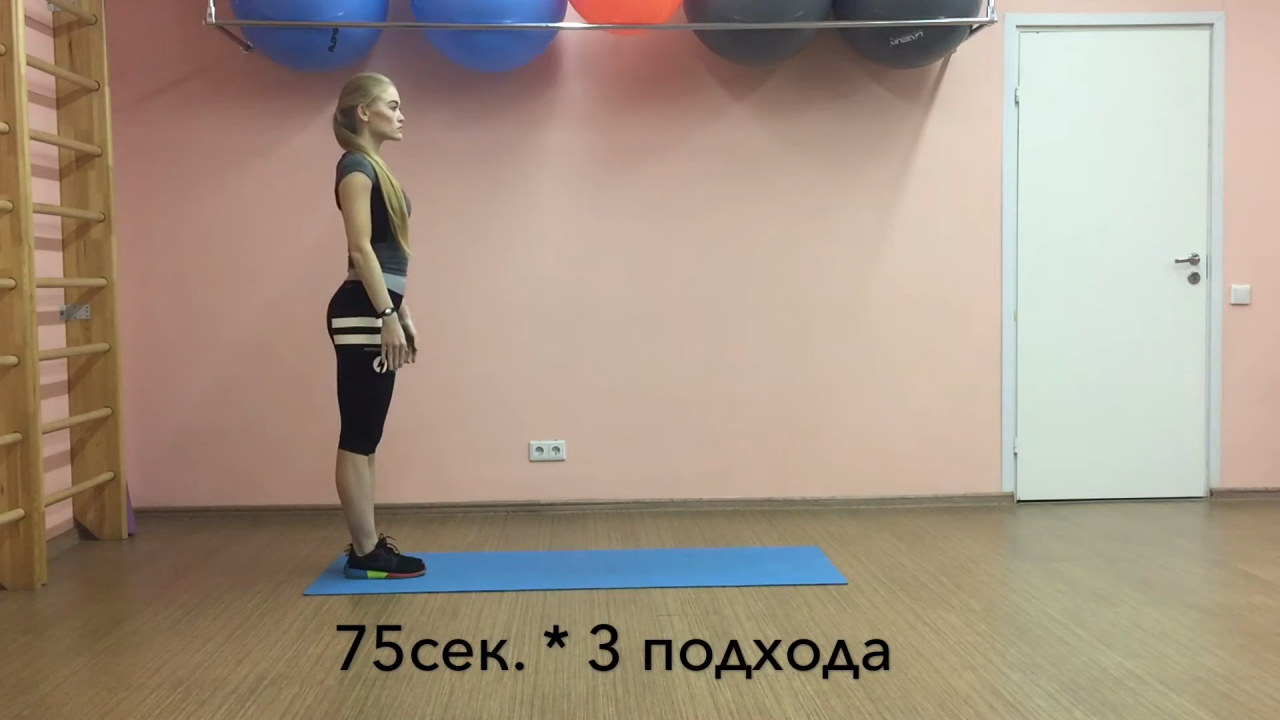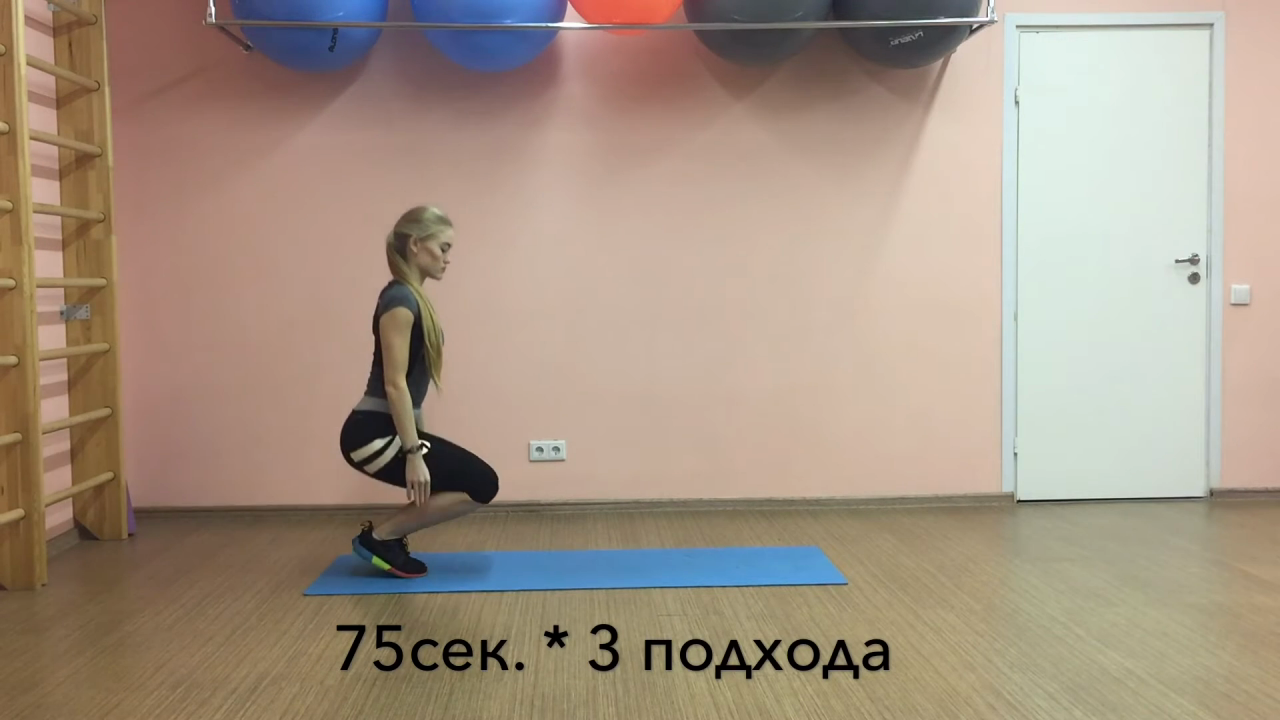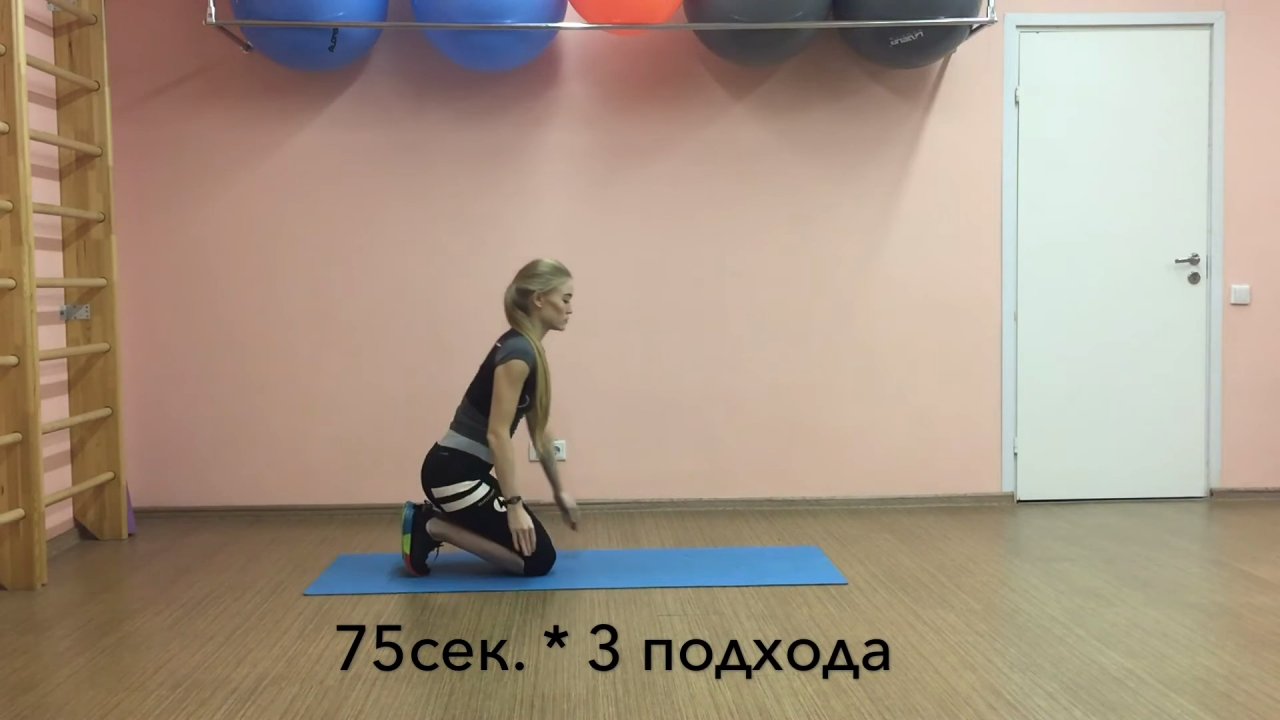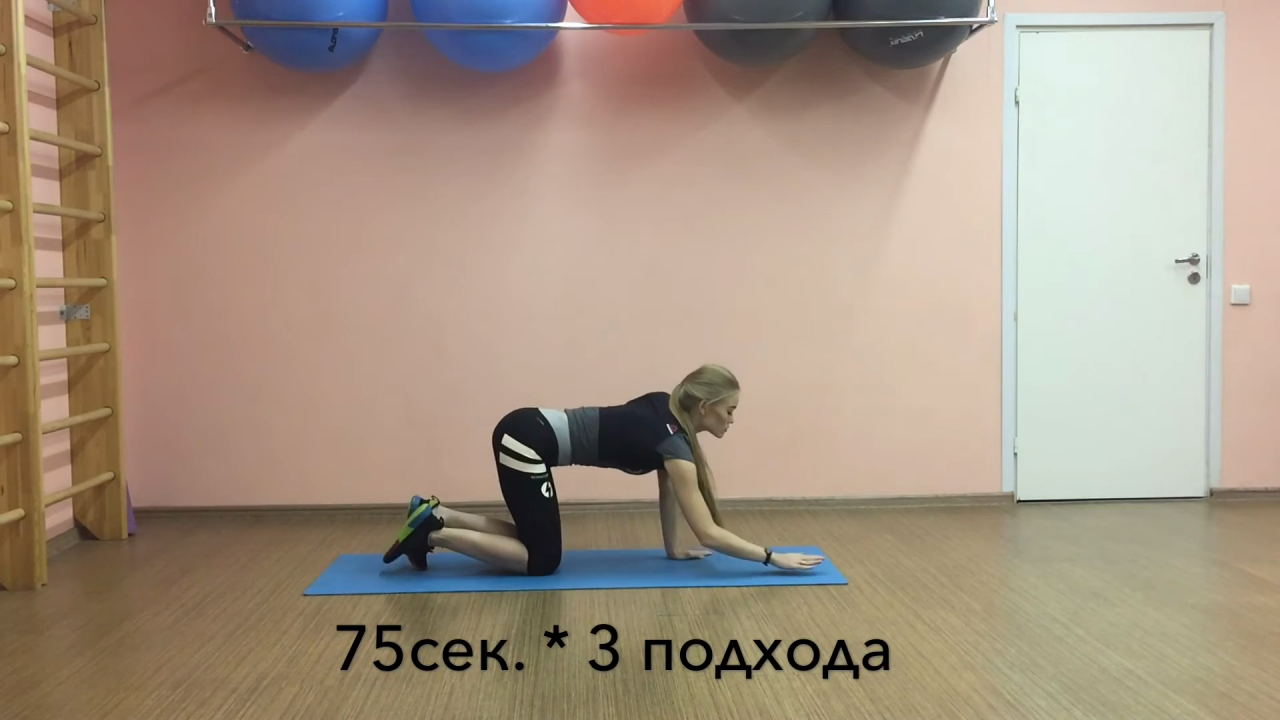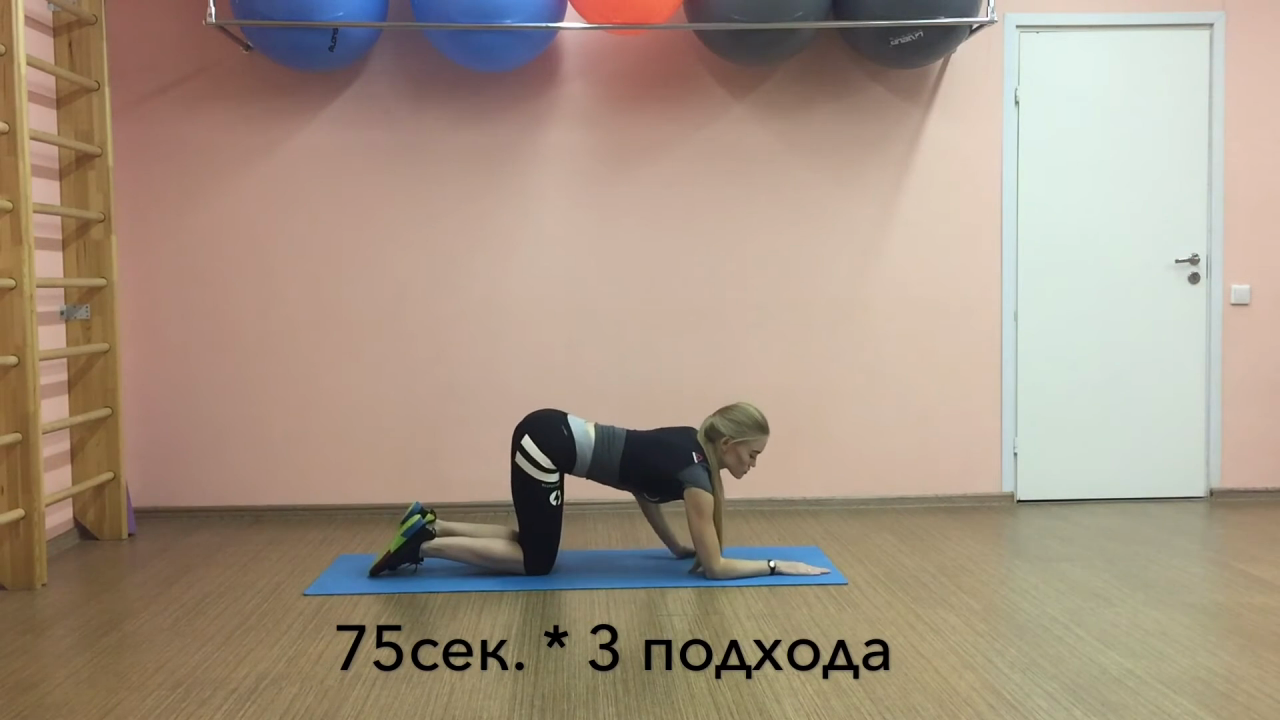
dt=1s
person 1, frame 1
left shoulder: (373, 168)
right shoulder: (356, 167)
right elbow: (361, 250)
left wrist: (403, 316)
right wrist: (388, 317)
left hip: (376, 310)
right hip: (362, 313)
left knee: (366, 437)
right knee: (358, 438)
left ankle: (368, 546)
right ankle: (365, 553)
person 1, frame 2
left shoulder: (410, 297)
right shoulder: (400, 300)
right elbow: (395, 384)
left wrist: (415, 445)
right wrist: (414, 457)
left hip: (384, 434)
right hip: (373, 436)
left knee: (477, 482)
right knee: (482, 484)
left ankle: (386, 536)
right ankle: (382, 537)
person 1, frame 3
left shoulder: (528, 351)
right shoulder: (519, 352)
left elbow: (539, 429)
right elbow: (497, 434)
left wrist: (559, 490)
right wrist: (514, 505)
left hip: (461, 470)
right hip: (453, 472)
left knee: (535, 550)
right knee: (538, 560)
left ankle: (432, 522)
right ankle: (432, 528)
person 1, frame 4
left shoulder: (668, 407)
right shoulder: (673, 443)
left elbow: (666, 485)
right elbow: (709, 534)
left wrist: (673, 549)
right wrist: (774, 557)
left hip: (522, 431)
right hip: (526, 441)
left knee: (537, 541)
right knee: (542, 560)
left ankle: (438, 515)
right ankle: (433, 533)
person 1, frame 5
left shoulder: (691, 440)
right shoulder: (697, 473)
left elbow: (644, 492)
right elbow: (716, 567)
left wrist: (677, 545)
right wrist: (777, 565)
left hip: (547, 431)
right hip: (547, 444)
left knee: (533, 543)
right knee: (537, 560)
left ankle: (429, 525)
right ankle: (424, 544)
